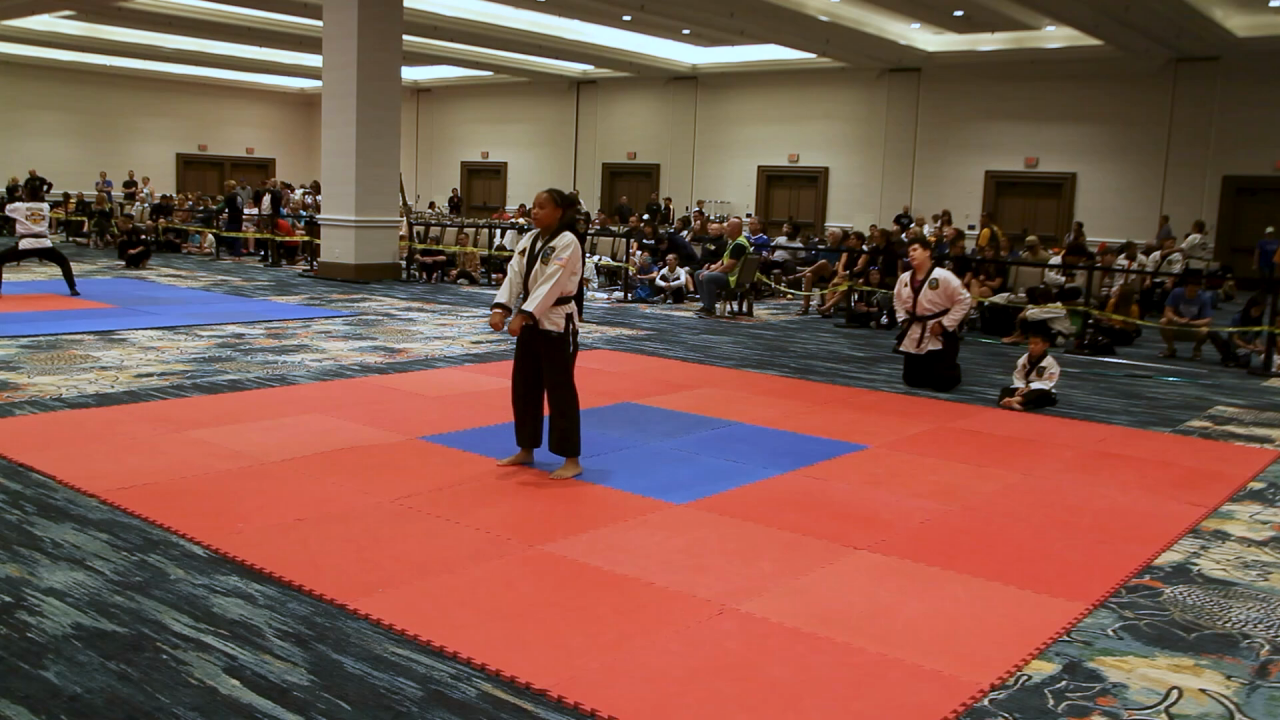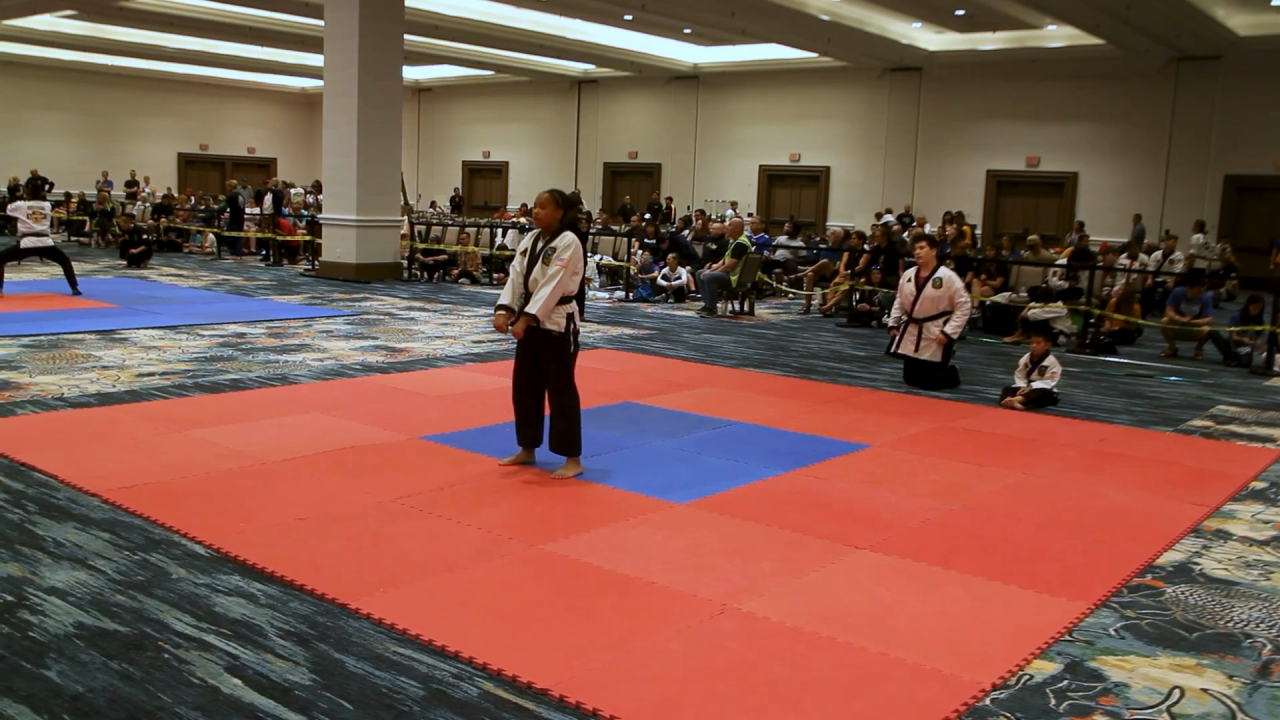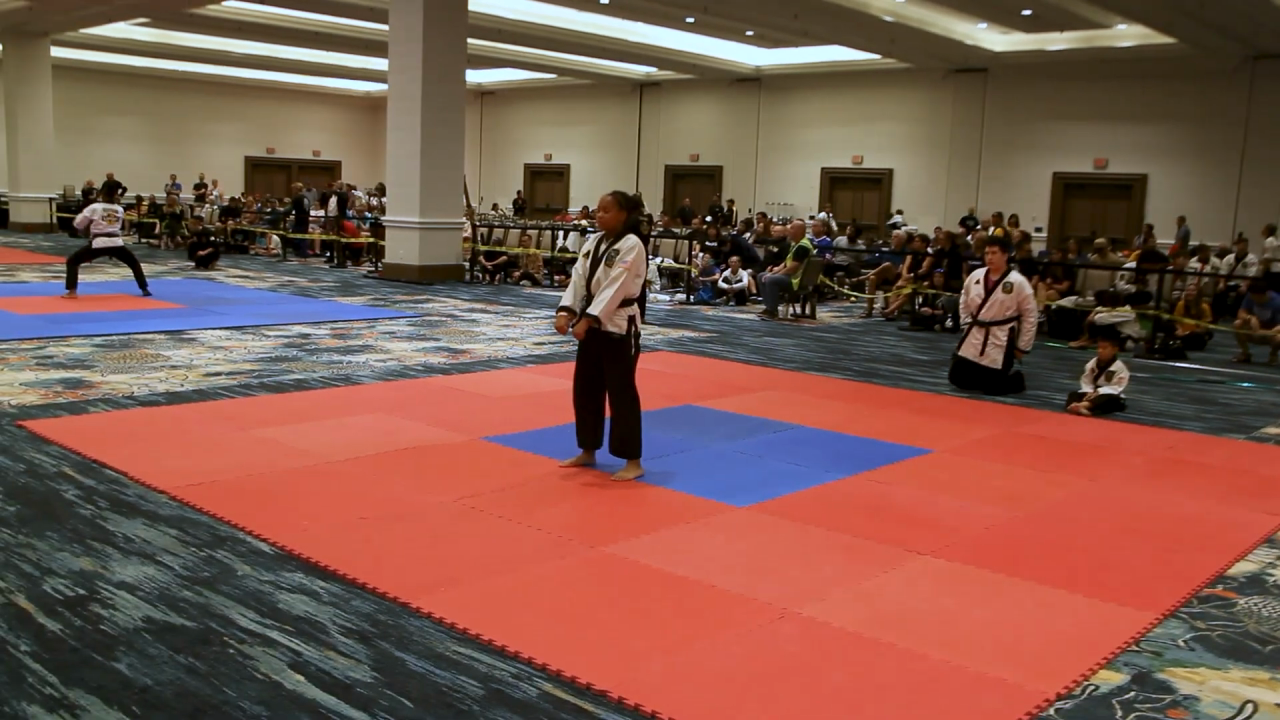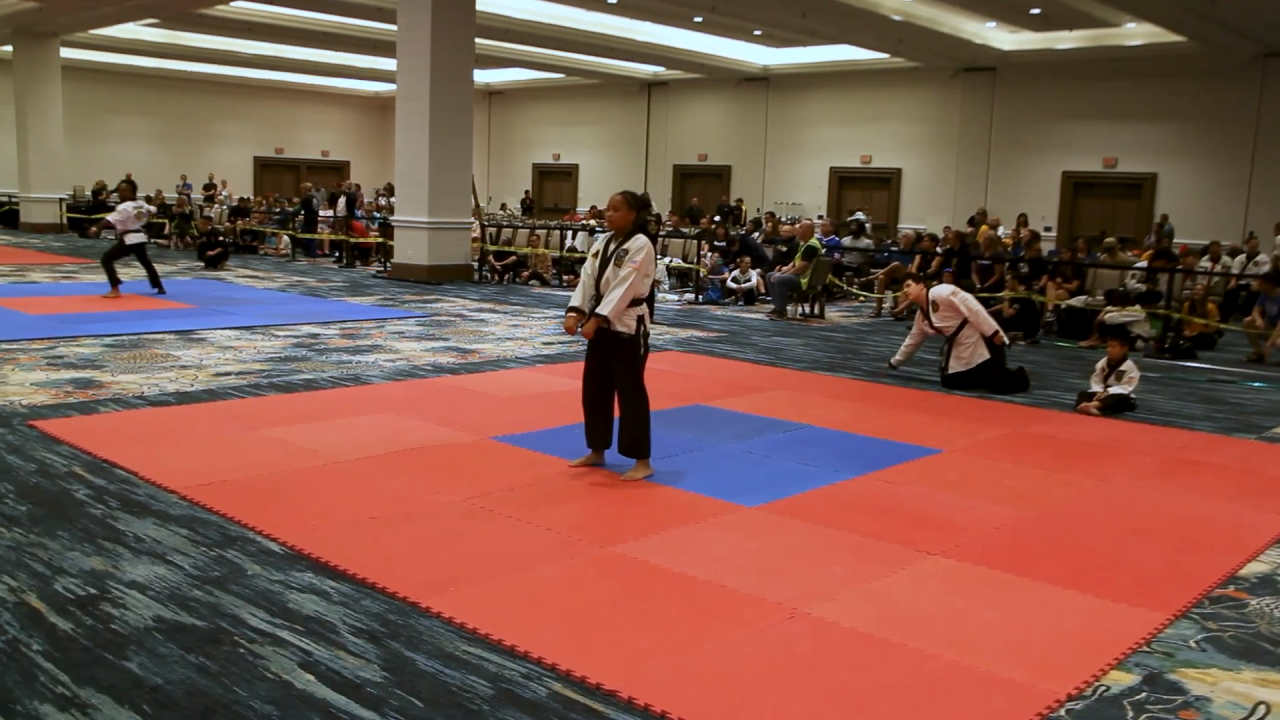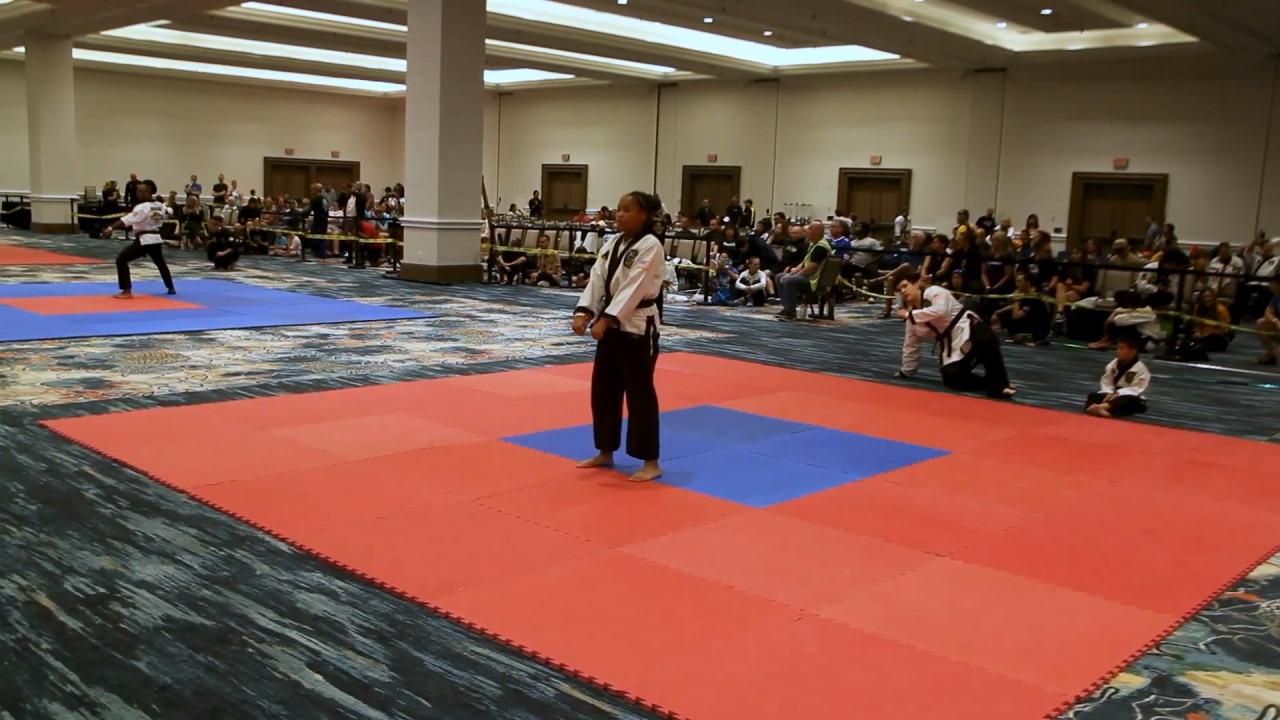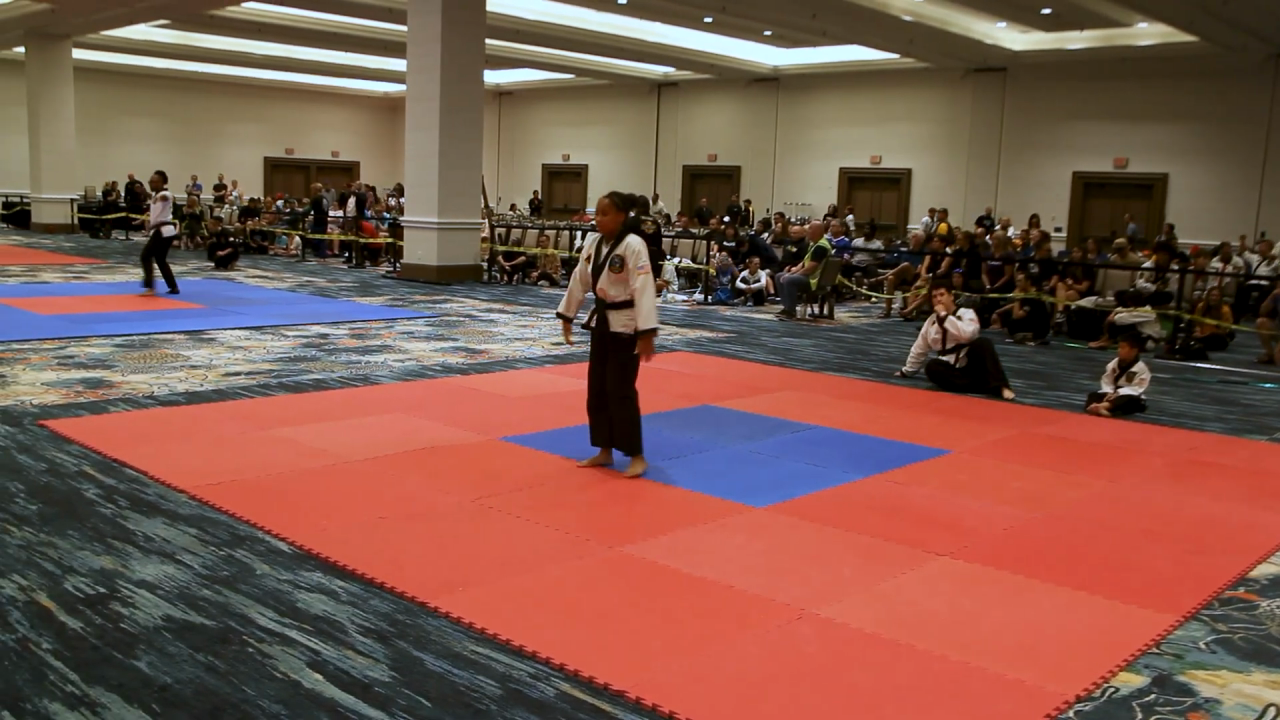
dt=0.7s
person 1, frame 1
left shoulder: (568, 243)
right shoulder: (529, 240)
left elbow: (550, 284)
right elbow: (514, 276)
left wrist: (522, 316)
right wrist: (500, 309)
left hip: (557, 323)
right hip: (530, 321)
left knee: (561, 391)
right knee: (524, 388)
left ankle: (572, 460)
right ankle: (526, 450)
person 1, frame 2
left shoulder: (568, 242)
right shoulder: (530, 239)
left elbow: (552, 285)
right elbow: (516, 276)
left wrist: (525, 318)
right wrist: (504, 310)
left hip: (558, 323)
right hip: (530, 320)
left knee: (561, 390)
right knee: (524, 387)
left ankle: (573, 459)
right ankle: (528, 450)
person 1, frame 3
left shoulder: (631, 245)
right shoulder: (593, 242)
left elbow: (614, 288)
right elbow: (579, 279)
left wrist: (586, 320)
right wrist: (566, 312)
left hip: (619, 326)
right hip: (592, 322)
left knee: (622, 392)
right knee: (585, 389)
left ankle: (633, 462)
right ankle: (588, 452)
person 1, frame 4
left shoulder: (640, 245)
right shoulder: (603, 242)
left elbow: (624, 287)
right elbow: (587, 278)
left wrist: (595, 319)
right wrist: (575, 312)
left hip: (628, 325)
right hip: (601, 322)
left knee: (631, 392)
right knee: (594, 389)
left ankle: (642, 462)
right ankle: (597, 452)
person 1, frame 5
left shoulder: (650, 246)
right shoulder: (613, 243)
left elbow: (633, 288)
right elbow: (597, 279)
left wrist: (605, 320)
right wrist: (584, 312)
left hip: (638, 326)
right hip: (612, 324)
left knee: (640, 393)
right knee: (603, 390)
left ankle: (651, 462)
right ankle: (605, 453)
person 1, frame 6
left shoulder: (633, 246)
right shoulder: (593, 242)
left elbow: (643, 290)
right elbow: (579, 281)
left wrist: (646, 333)
right wrist: (567, 316)
left hip: (626, 325)
right hip: (601, 321)
left knee: (621, 391)
right knee: (597, 389)
left ankle: (636, 457)
right ankle: (605, 451)
